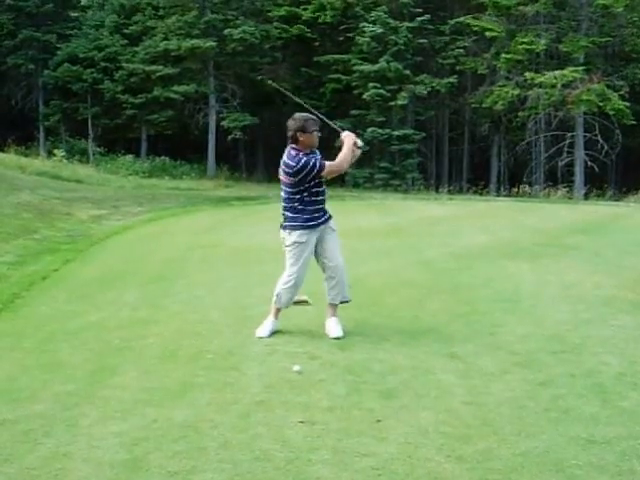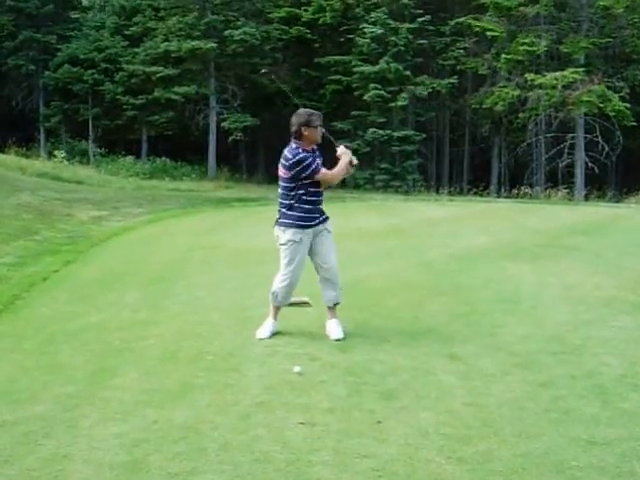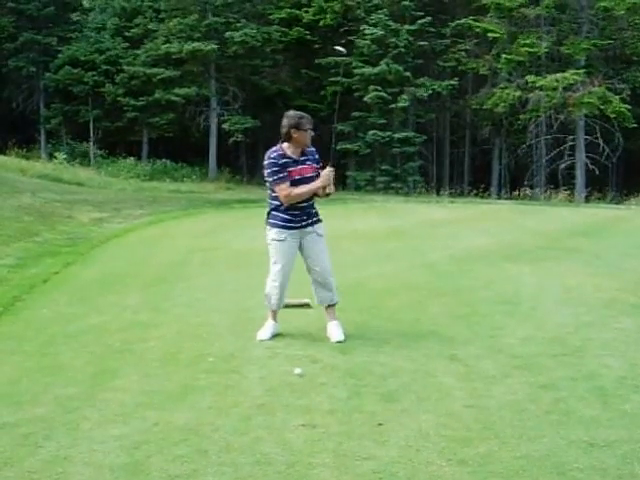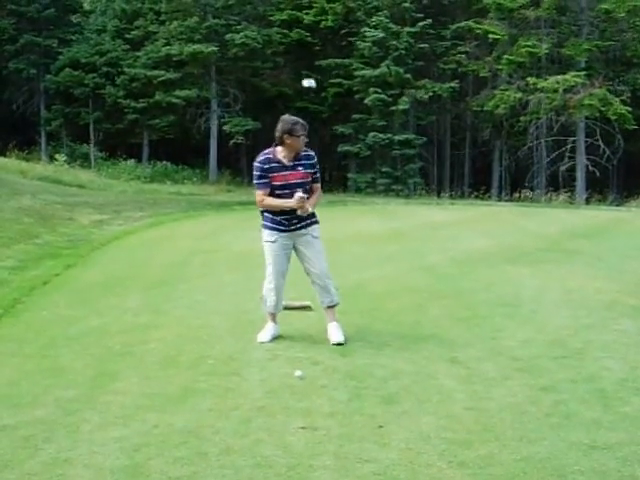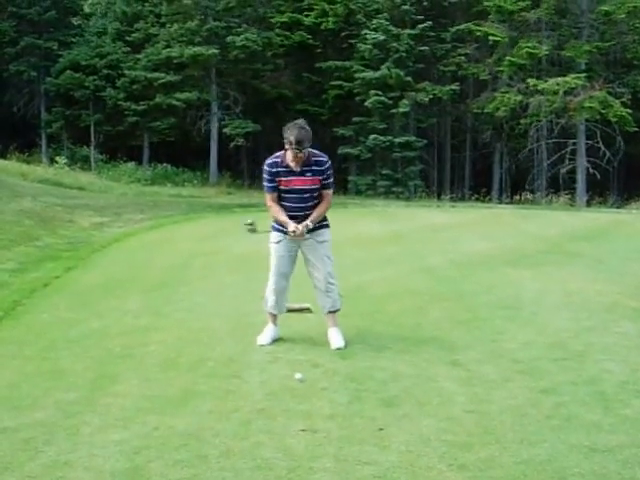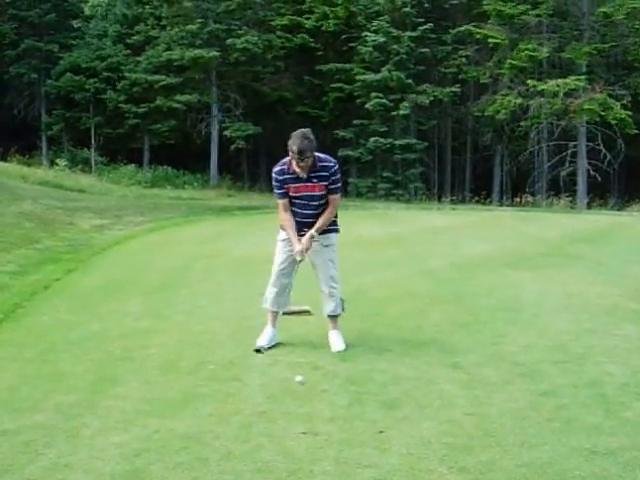
dt=0.3s
person 1, frame 1
left shoulder: (309, 150)
right shoulder: (296, 162)
left elbow: (328, 170)
right elbow: (335, 169)
left wrist: (349, 151)
right wrist: (349, 143)
left hip: (323, 221)
right hip: (299, 228)
left knee: (336, 267)
right knee: (293, 275)
left ankle: (332, 317)
right ankle: (272, 319)
person 1, frame 2
left shoulder: (311, 151)
right shoulder: (295, 155)
left elbow: (326, 180)
right elbow: (330, 179)
left wrist: (346, 162)
right wrist: (344, 160)
left hip: (319, 223)
right hip: (294, 227)
left knee: (329, 269)
right knee: (288, 274)
left ankle: (332, 319)
right ankle: (272, 319)
person 1, frame 3
left shoulder: (312, 154)
right shoulder: (274, 157)
right elbow: (286, 196)
left wrist: (323, 187)
right wrist: (319, 182)
left hip: (310, 224)
right hip: (282, 227)
left knee: (322, 271)
right knee: (279, 275)
left ankle: (332, 321)
right ankle: (272, 321)
person 1, frame 4
left shoulder: (309, 157)
right shoulder: (263, 161)
left elbow: (316, 191)
right elbow: (261, 200)
left wrist: (308, 206)
right wrist: (291, 204)
left hip: (306, 227)
right hip: (275, 230)
left knee: (320, 272)
right knee: (274, 277)
left ankle: (332, 323)
right ankle: (272, 324)
person 1, frame 5
left shoulder: (322, 162)
right shoulder: (272, 164)
left elbow: (327, 198)
right elbow: (271, 203)
left wrist: (308, 223)
right wrist: (289, 224)
left hip: (316, 230)
right hip: (283, 232)
left knee: (324, 277)
right knee: (278, 278)
left ankle: (333, 327)
right ankle: (272, 325)
person 1, frame 6
left shoulder: (330, 166)
right shoulder: (280, 171)
left elbow: (333, 205)
right elbow: (284, 210)
left wrist: (312, 235)
right wrist: (295, 242)
left hip: (323, 232)
right hip: (290, 232)
left knee: (329, 280)
right knee: (279, 277)
left ankle: (334, 331)
right ankle: (271, 328)
